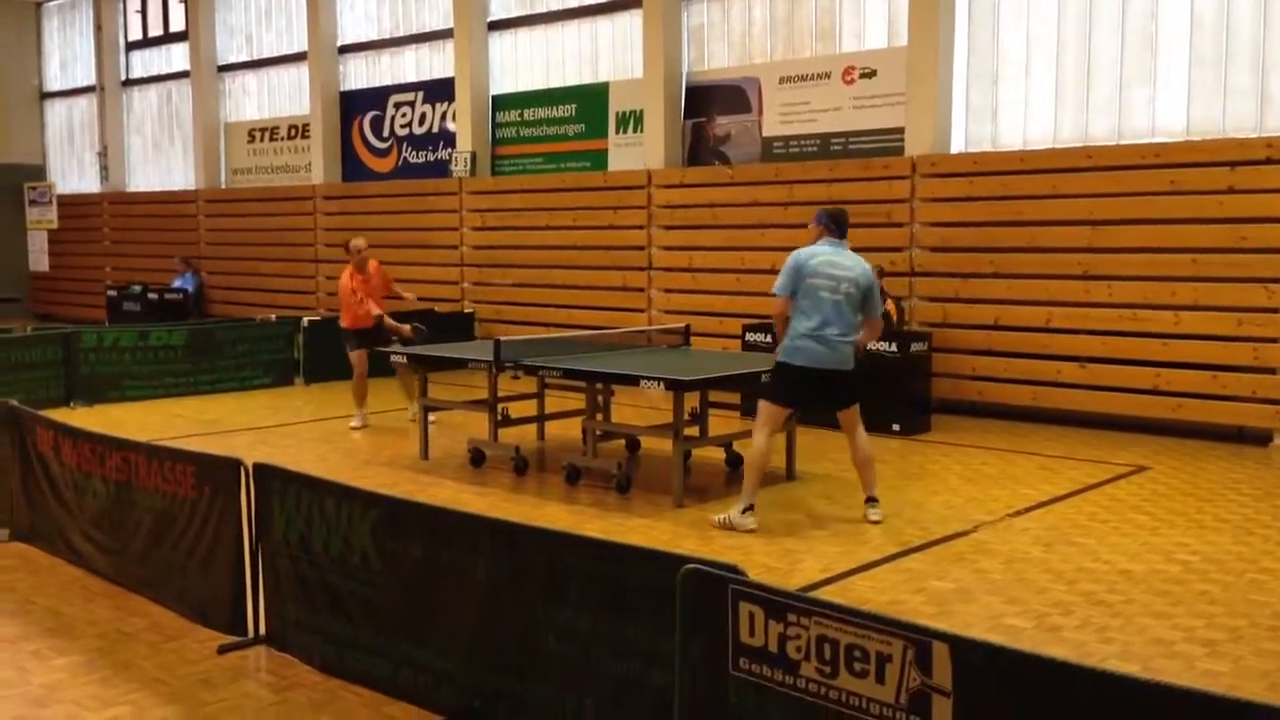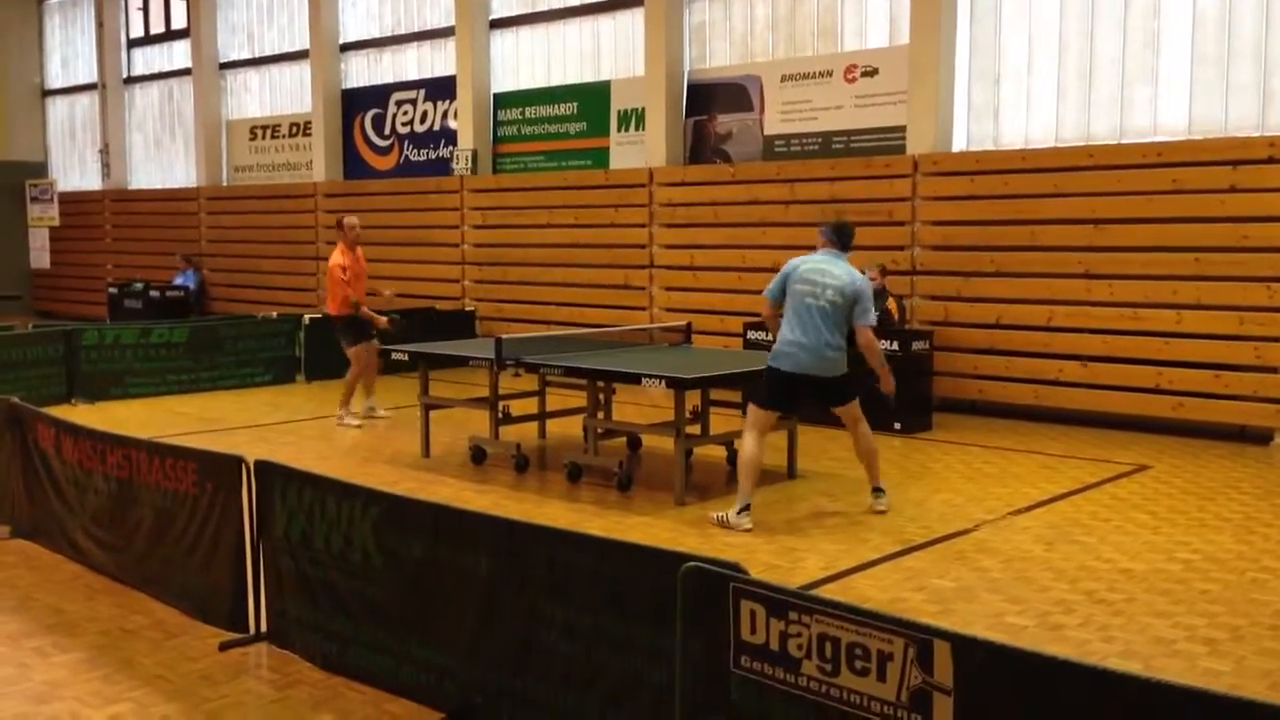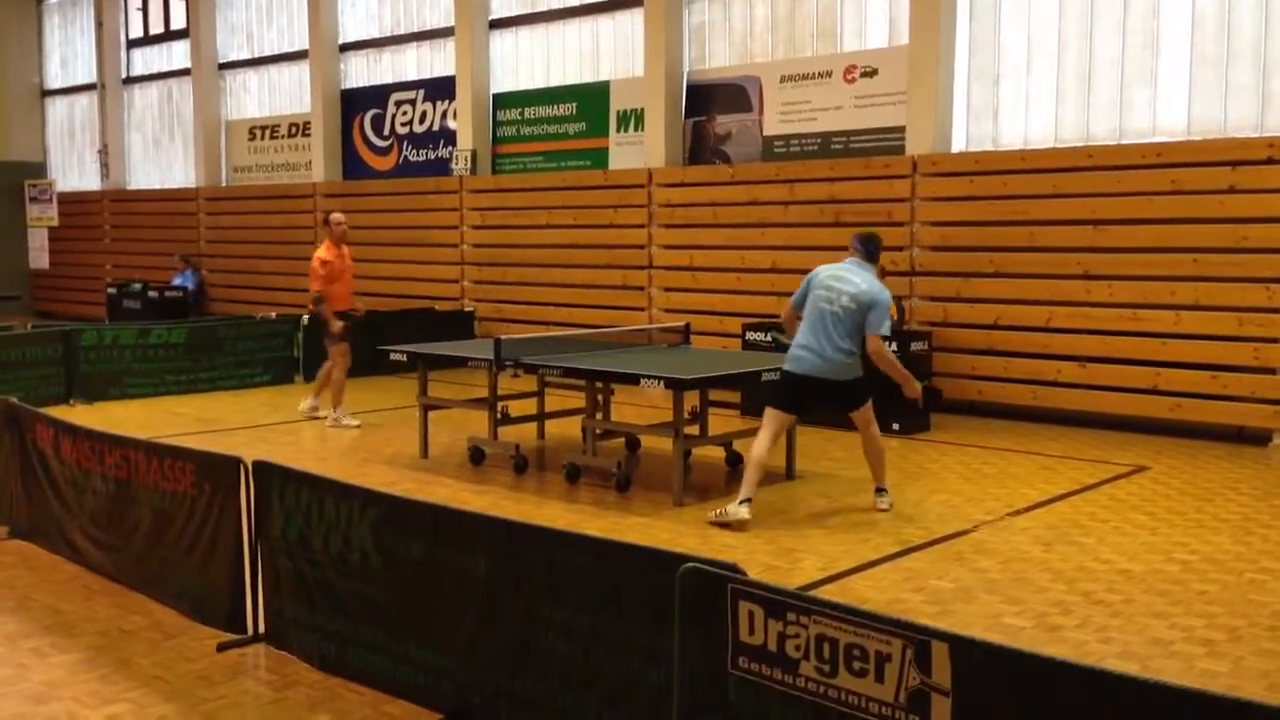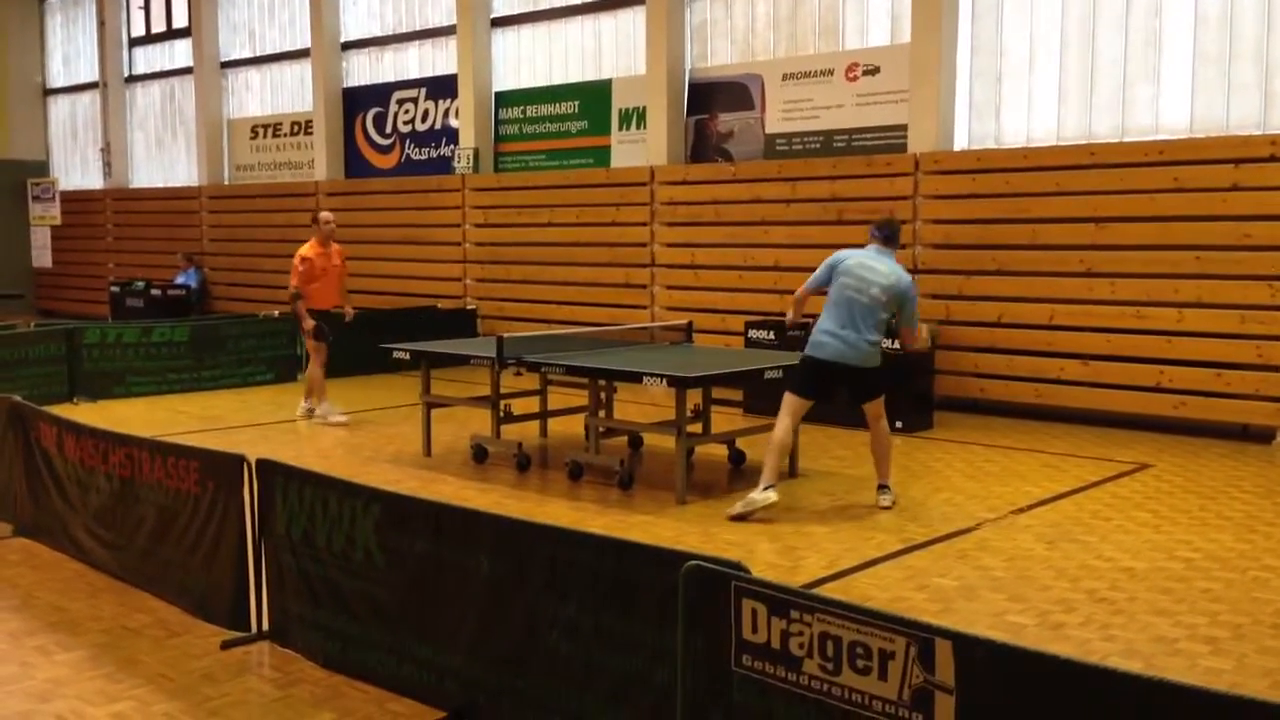
dt=0.2s
person 1, frame 1
left shoulder: (801, 258)
right shoulder: (864, 269)
left elbow: (780, 309)
right elbow: (876, 325)
left wrist: (786, 337)
right wrist: (860, 338)
left hip: (797, 359)
right hip: (840, 363)
left knee: (763, 429)
right knee: (855, 430)
left ankle: (745, 510)
right ankle: (872, 503)
person 1, frame 2
left shoulder: (796, 265)
right shoulder: (858, 282)
left elbow: (768, 313)
right elbow: (865, 340)
right wrist: (885, 375)
left hip: (784, 363)
right hip: (830, 369)
left knee: (752, 432)
right knee: (857, 423)
left ankle: (741, 510)
right ankle: (877, 493)
person 1, frame 3
left shoulder: (822, 272)
right shoulder: (878, 293)
left elbow: (789, 314)
right elbow: (875, 351)
right wrist: (906, 381)
left hip: (799, 365)
right hip: (843, 372)
left knee: (767, 433)
right knee: (868, 425)
left ankle: (742, 503)
right ankle: (881, 493)
person 1, frame 4
left shoulder: (842, 257)
right shoulder: (903, 281)
left elbow: (803, 294)
right elbow: (910, 338)
left wrist: (794, 314)
right wrist: (921, 337)
left hip: (821, 352)
right hip: (864, 359)
left knee: (788, 416)
right knee: (878, 421)
left ankle: (764, 489)
right ankle: (884, 490)
person 2, frame 1
left shoulder: (375, 266)
right shoulder: (349, 284)
left elbow: (388, 286)
right elbow: (374, 315)
left wrist: (404, 295)
right wrist: (401, 329)
left hip: (377, 325)
right hip: (354, 329)
left knee: (402, 363)
right knee: (360, 370)
left ankle: (415, 409)
right ankle: (360, 414)
person 2, frame 2
left shoulder: (357, 251)
right shoulder: (339, 263)
right elbow: (351, 301)
right wrist: (377, 319)
left hip: (358, 315)
right hip: (343, 317)
left knee: (373, 358)
right knee: (360, 364)
left ankle: (370, 406)
right ankle: (343, 412)
person 2, frame 3
left shoulder: (345, 251)
right shoulder: (323, 257)
right elbow: (316, 295)
left wrist: (353, 303)
right wrist: (332, 321)
left hip: (339, 313)
right hip: (326, 316)
left knee: (334, 361)
right knee: (342, 362)
left ankle: (311, 403)
right ankle: (337, 415)
person 2, frame 4
left shoulder: (337, 251)
right shoulder: (306, 254)
right elbow: (295, 291)
left wrist: (346, 304)
right wrist: (305, 318)
left hip: (325, 311)
right hip: (308, 313)
left knee: (319, 359)
right knee: (317, 359)
left ankle: (307, 405)
right ankle: (324, 410)
